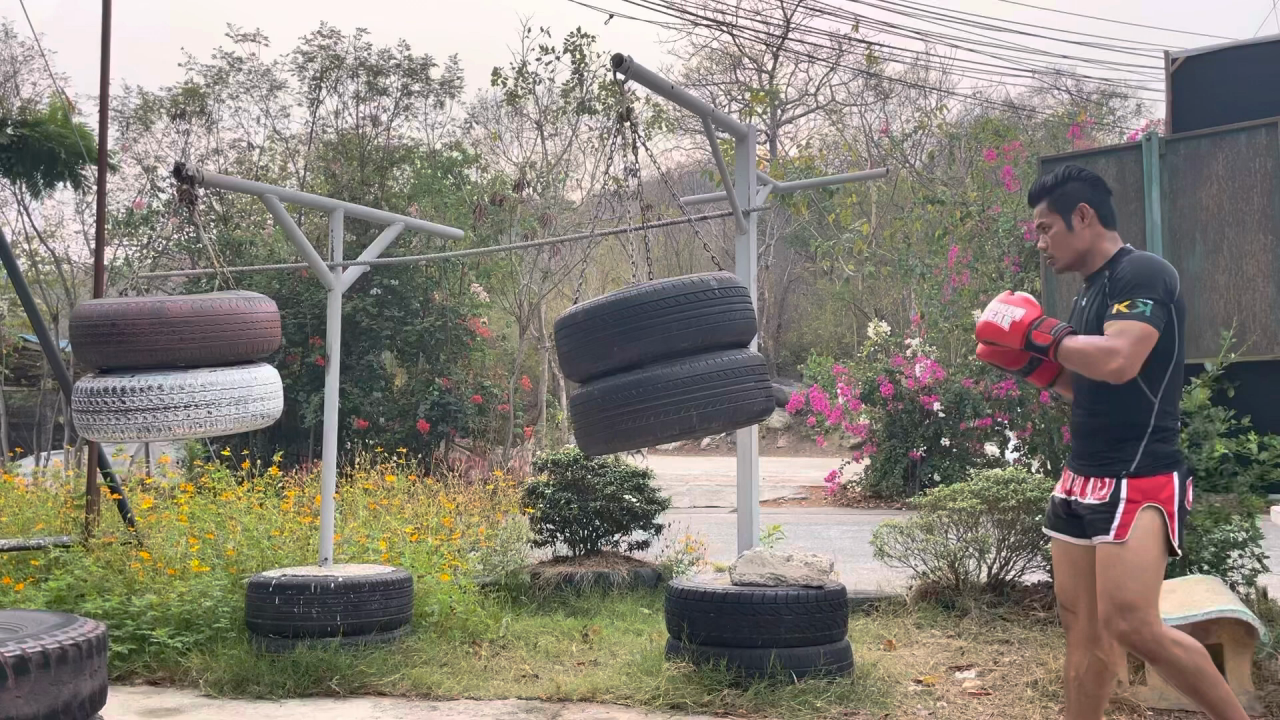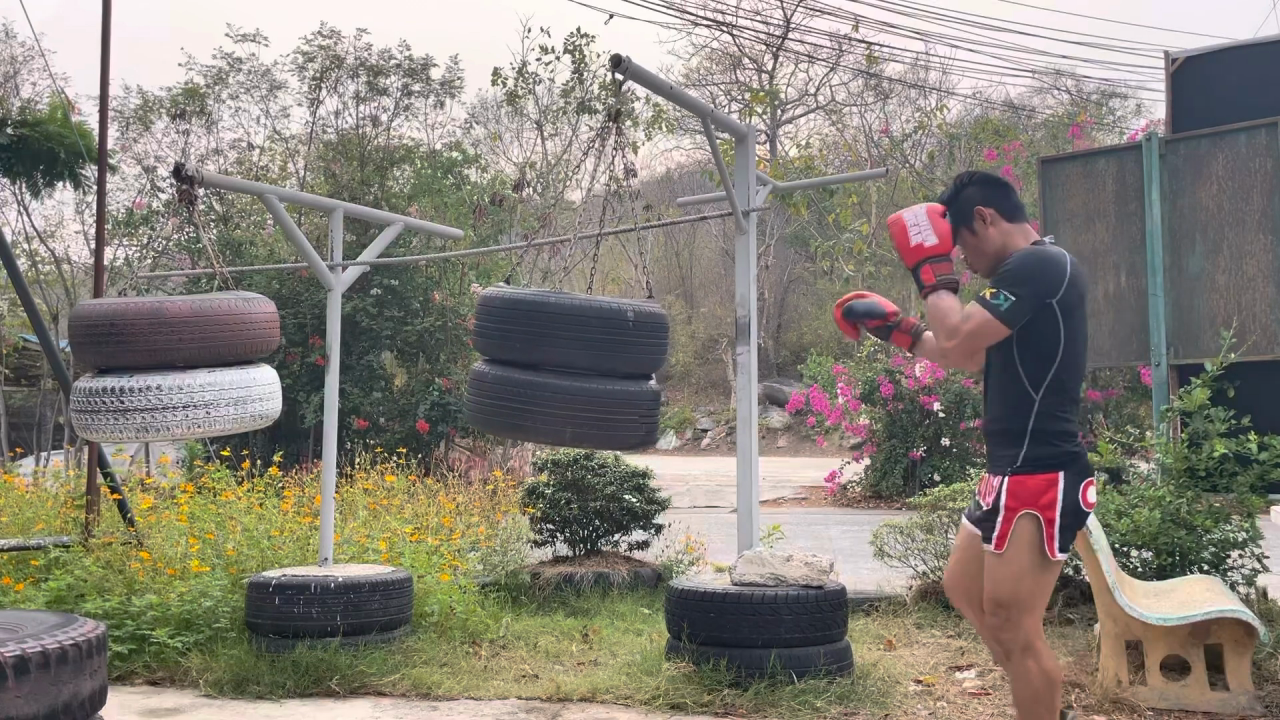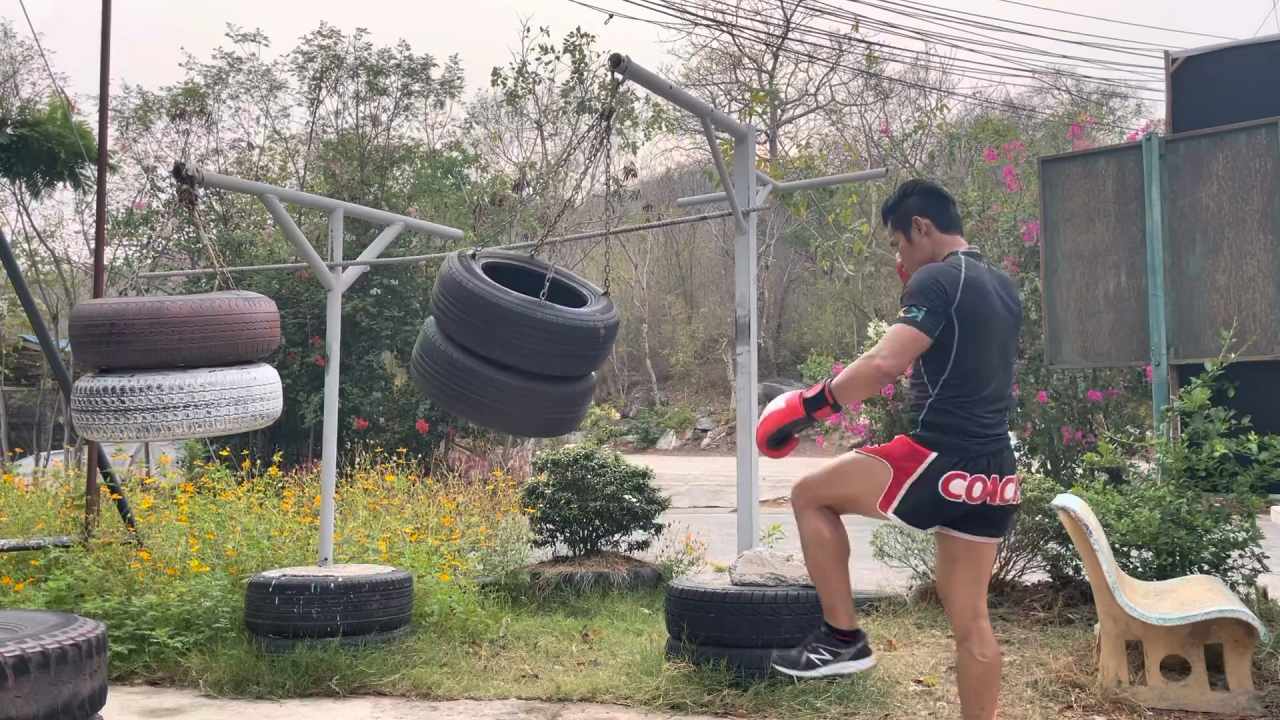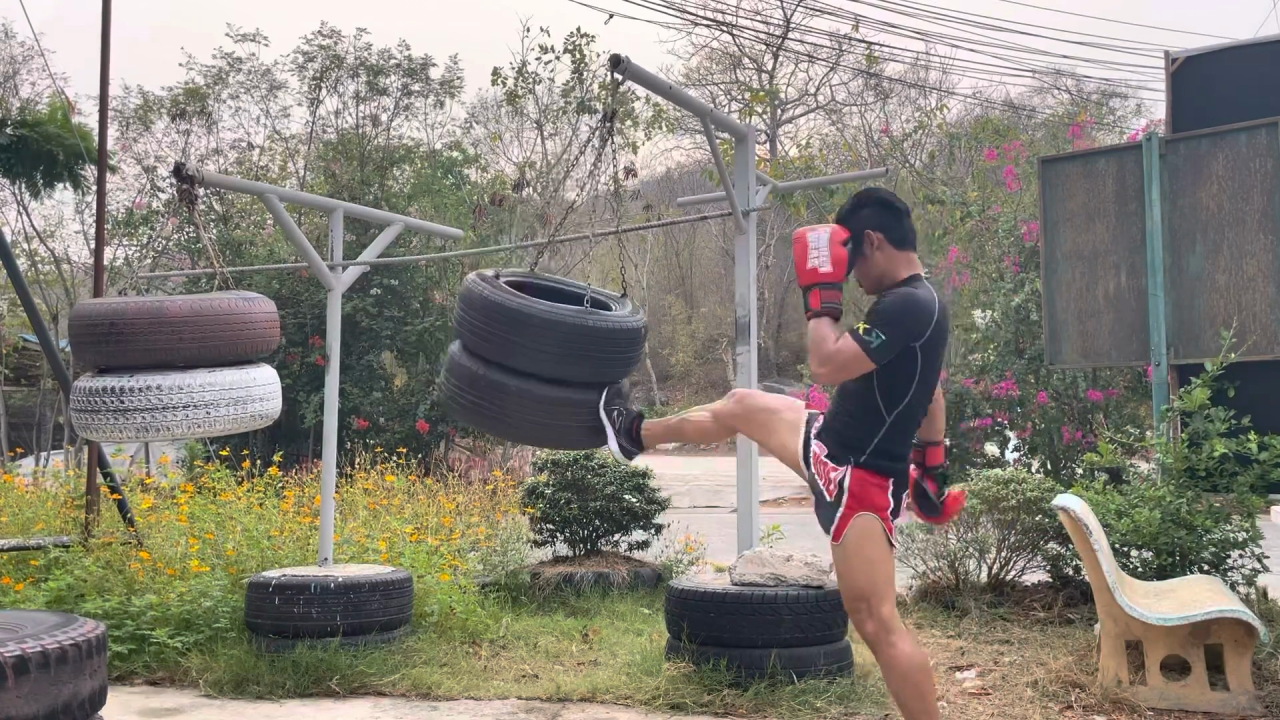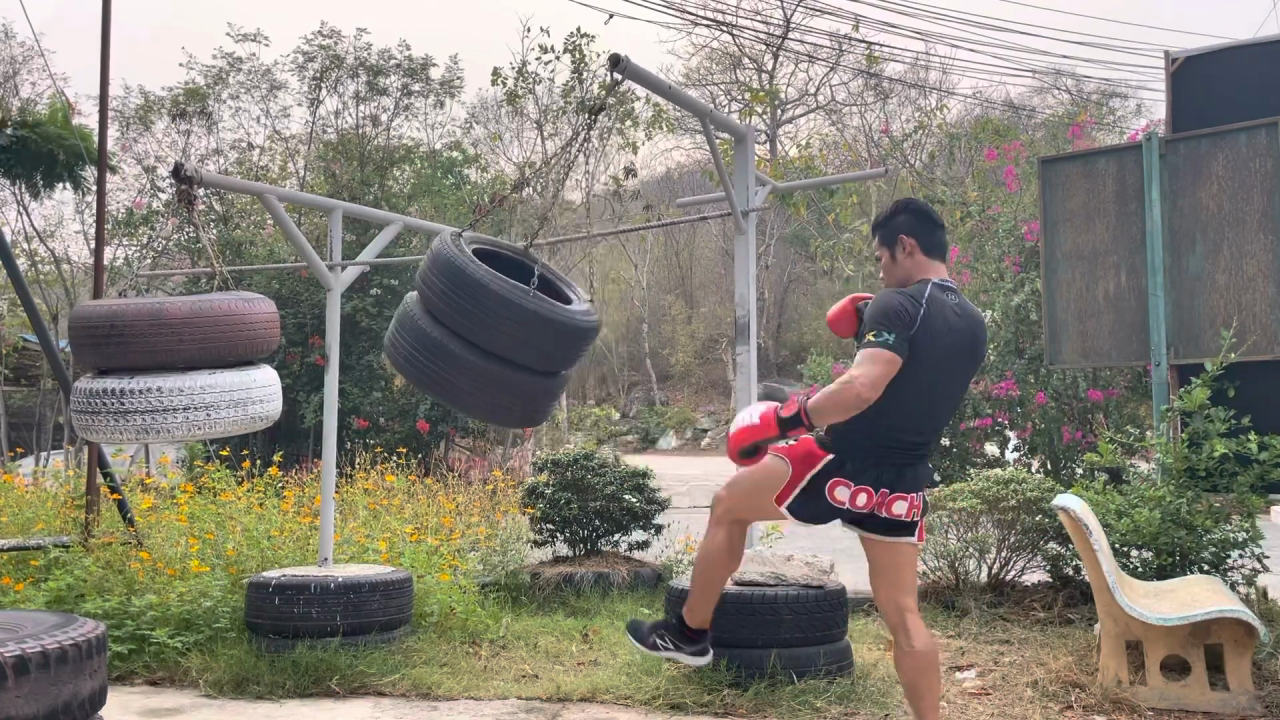
dt=1s
person 1, frame 1
left shoulder: (1147, 274)
right shoulder: (1086, 290)
left elbow: (1119, 364)
left wrist: (1042, 335)
right wrist: (1033, 360)
left hip: (1144, 481)
right hip: (1082, 478)
left knee: (1130, 624)
right knee: (1082, 627)
person 1, frame 2
left shoulder: (1038, 266)
right shoulder: (1030, 270)
left elbow: (956, 344)
right elbow: (968, 355)
left wrist: (929, 267)
right wrist: (894, 323)
left hip: (1037, 478)
right hip: (1013, 470)
left knee: (1011, 629)
right knee: (963, 588)
person 1, frame 3
left shoulder: (936, 280)
right shoulder: (1002, 288)
left elbow: (885, 363)
left wrist: (811, 403)
left hip: (937, 461)
right hip: (994, 473)
left knee: (811, 496)
right knee: (967, 618)
left ankle: (843, 636)
person 1, frame 4
left shoulder: (909, 309)
right shoulder: (908, 302)
left elbow: (827, 365)
right elbow: (928, 395)
left wrist: (819, 293)
right wrist: (929, 465)
left hip: (859, 476)
right hip: (830, 440)
left knee: (876, 622)
right knee: (741, 406)
right ankle: (638, 432)
person 1, frame 5
left shoulder: (906, 308)
right shoulder: (974, 326)
left elbow: (862, 386)
left wrist: (786, 420)
left hip: (840, 466)
right hip: (903, 488)
left knee: (730, 505)
right knee: (903, 616)
left ankle: (689, 631)
